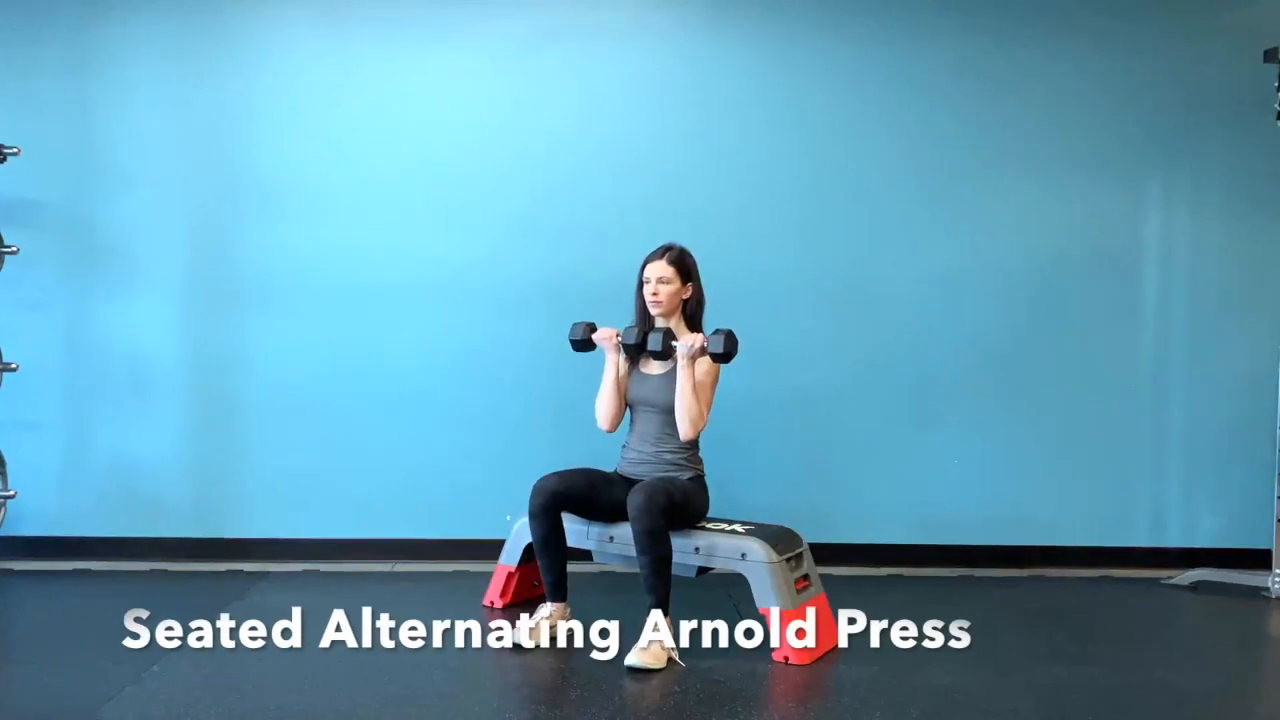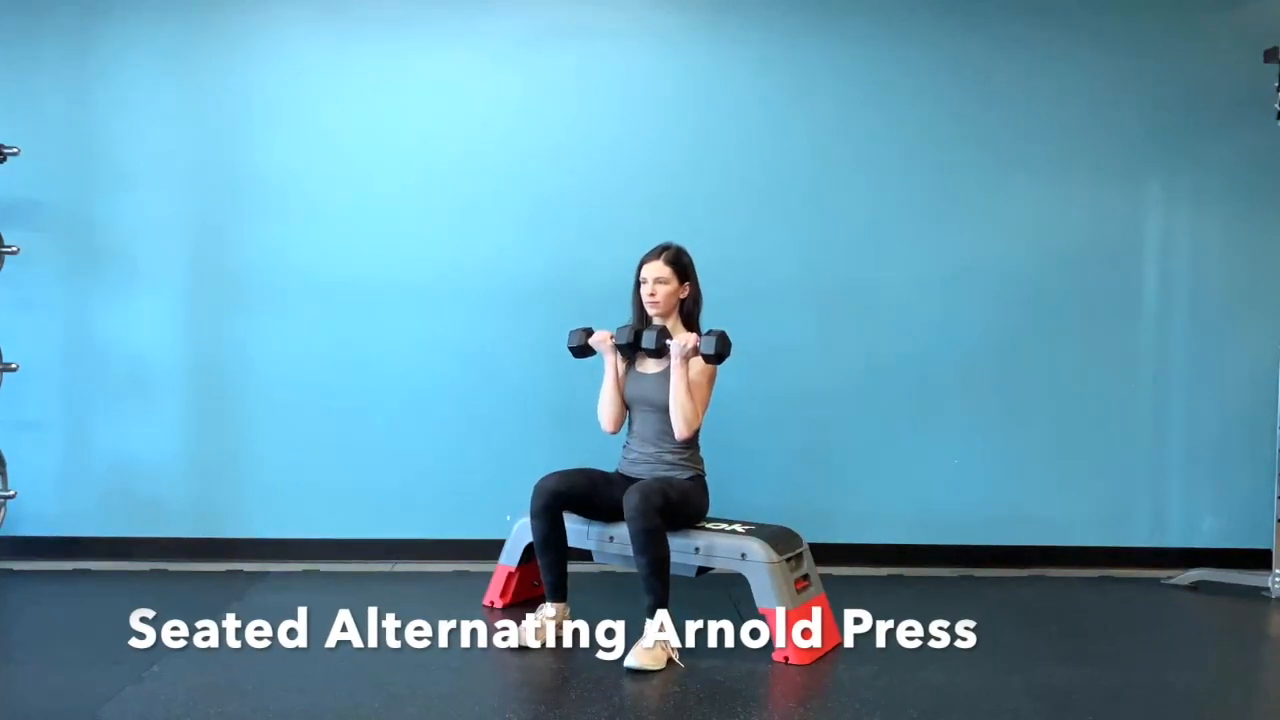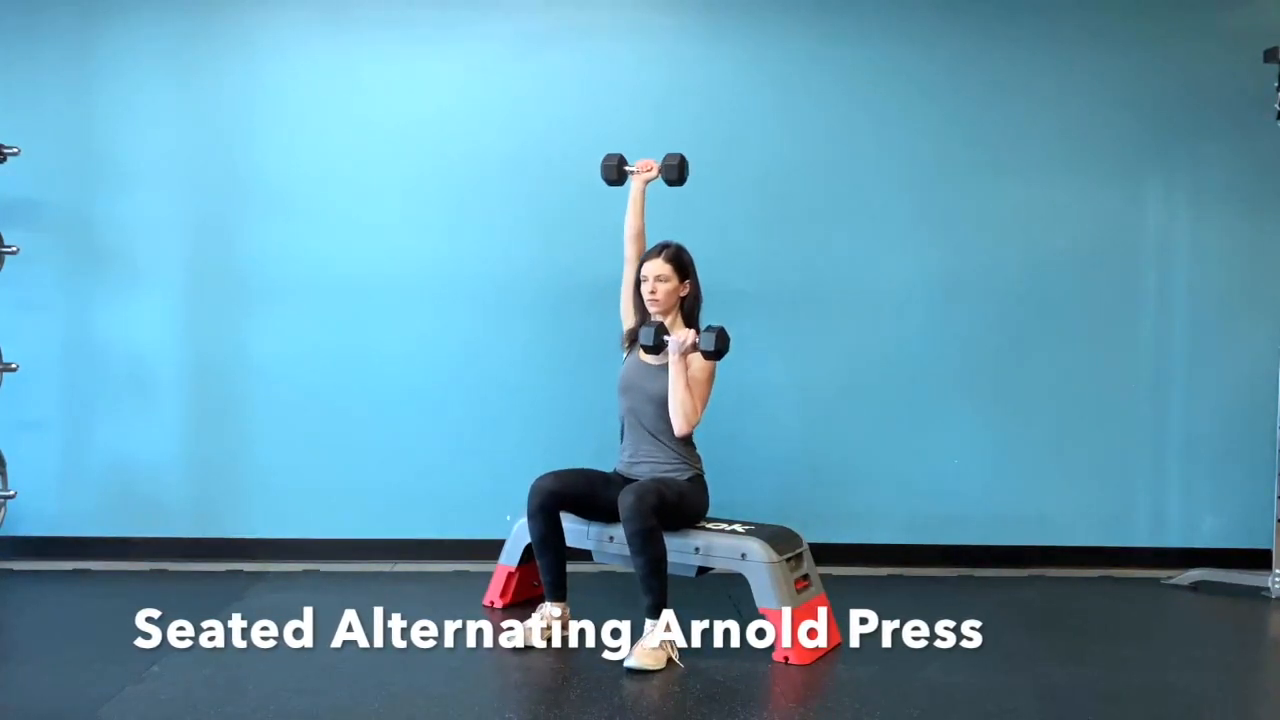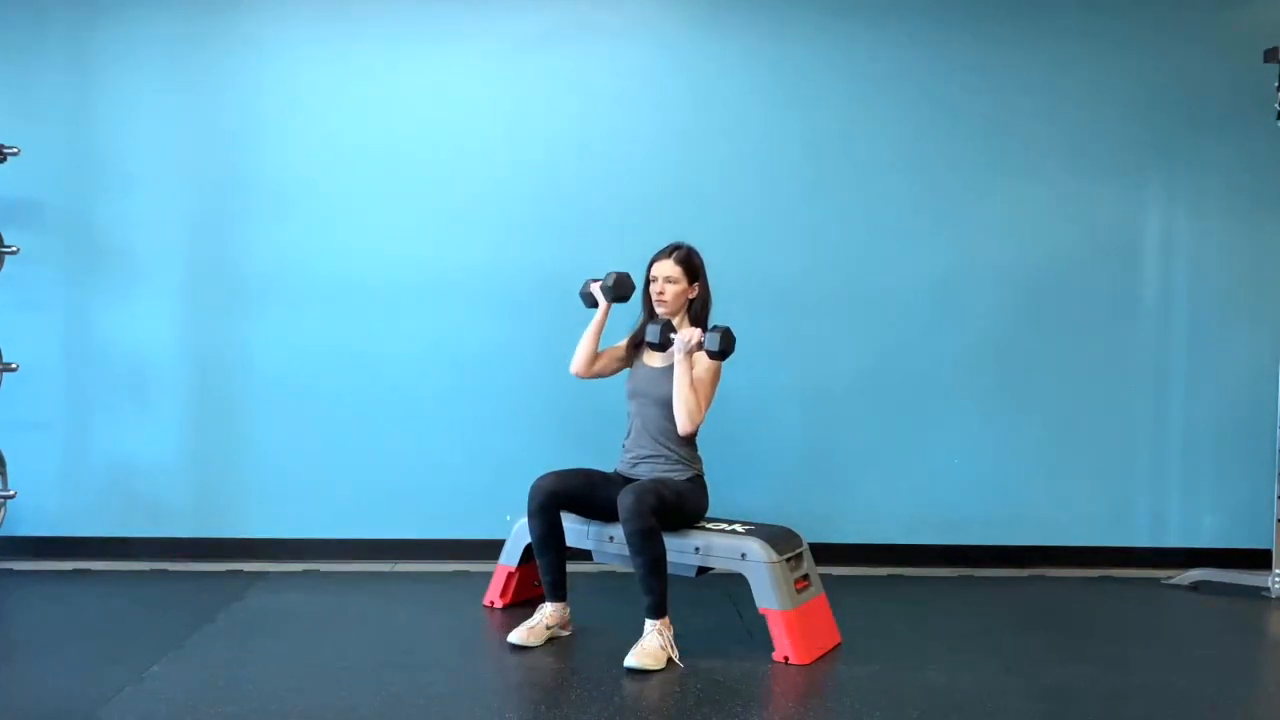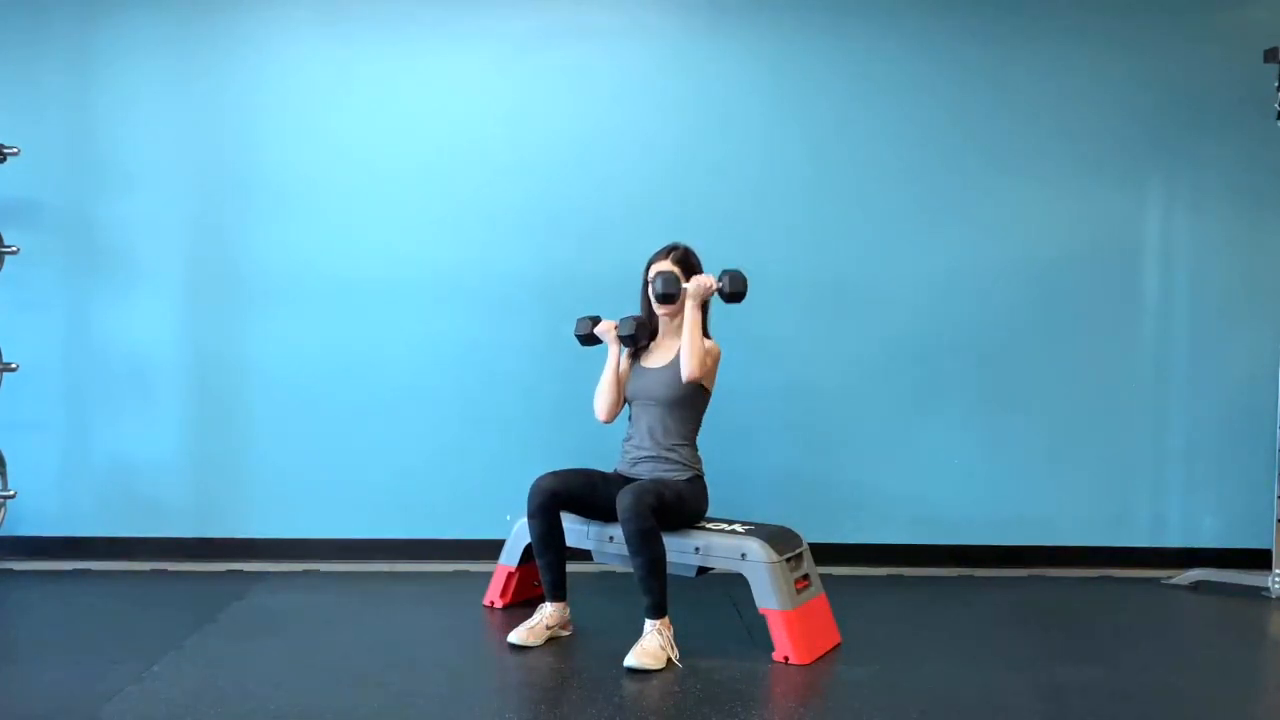
dt=1s
person 1, frame 1
left shoulder: (701, 352)
left elbow: (689, 430)
right elbow: (606, 422)
left wrist: (685, 362)
right wrist: (611, 356)
left hip: (681, 485)
right hip: (626, 478)
left knee: (645, 500)
right knee: (546, 490)
right ankle: (555, 608)
person 1, frame 2
left shoulder: (697, 351)
left elbow: (684, 429)
right elbow: (610, 424)
left wrist: (678, 362)
right wrist: (609, 359)
left hip: (681, 485)
right hip: (627, 477)
left knee: (640, 501)
right knee: (548, 489)
left ankle: (657, 630)
right ankle: (555, 607)
person 1, frame 3
left shoulder: (698, 351)
right shoulder: (635, 333)
left elbow: (683, 425)
right elbow: (631, 250)
left wrist: (677, 358)
right wrist: (638, 186)
left hip: (680, 487)
right hip: (626, 479)
left knee: (636, 502)
right knee: (544, 489)
left ankle: (657, 629)
right ankle: (555, 608)
person 1, frame 4
left shoulder: (703, 351)
right shoulder: (638, 344)
left elbow: (687, 424)
right elbow: (580, 367)
left wrist: (682, 357)
right wrist: (603, 310)
left hip: (680, 486)
right hip: (626, 477)
left knee: (635, 501)
right knee: (545, 489)
left ankle: (658, 627)
right ankle: (555, 610)
person 1, frame 5
left shoulder: (705, 348)
right shoulder: (639, 346)
left elbow: (689, 373)
right elbow: (605, 412)
left wrist: (695, 303)
right wrist: (613, 348)
left hip: (679, 485)
right hip: (627, 476)
left knee: (634, 502)
right knee: (545, 489)
left ankle: (658, 627)
right ankle: (555, 610)
